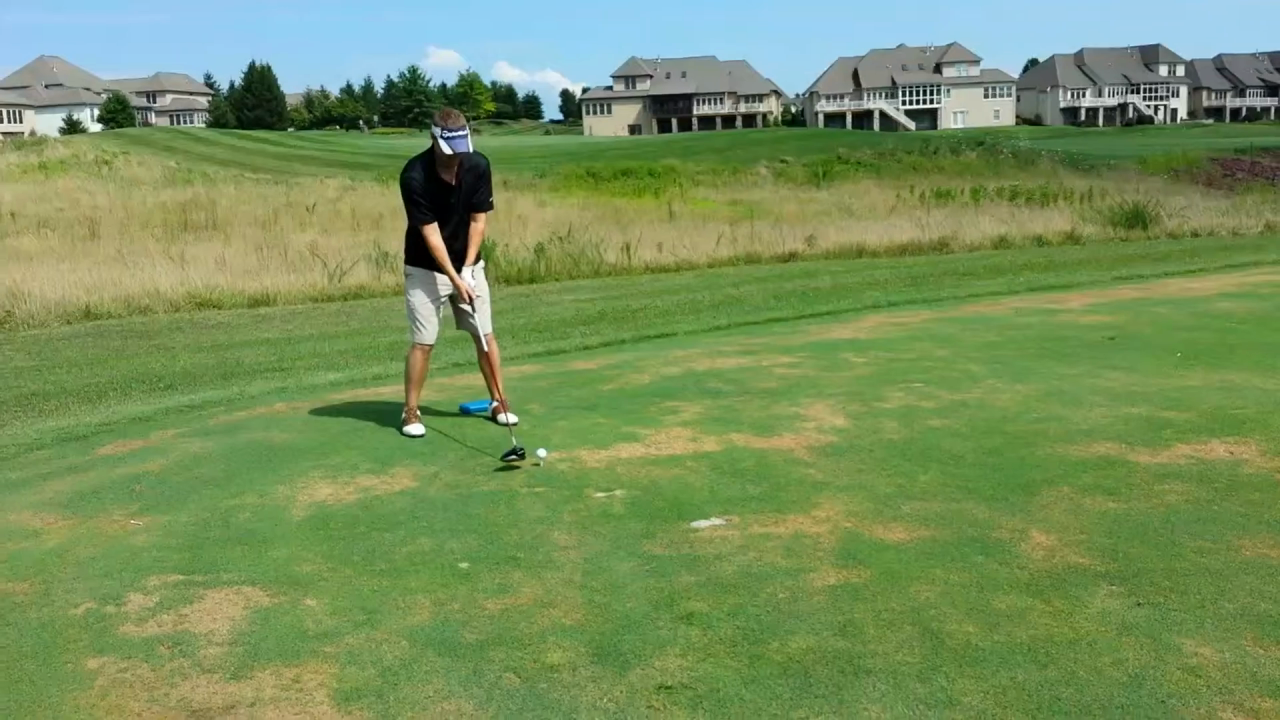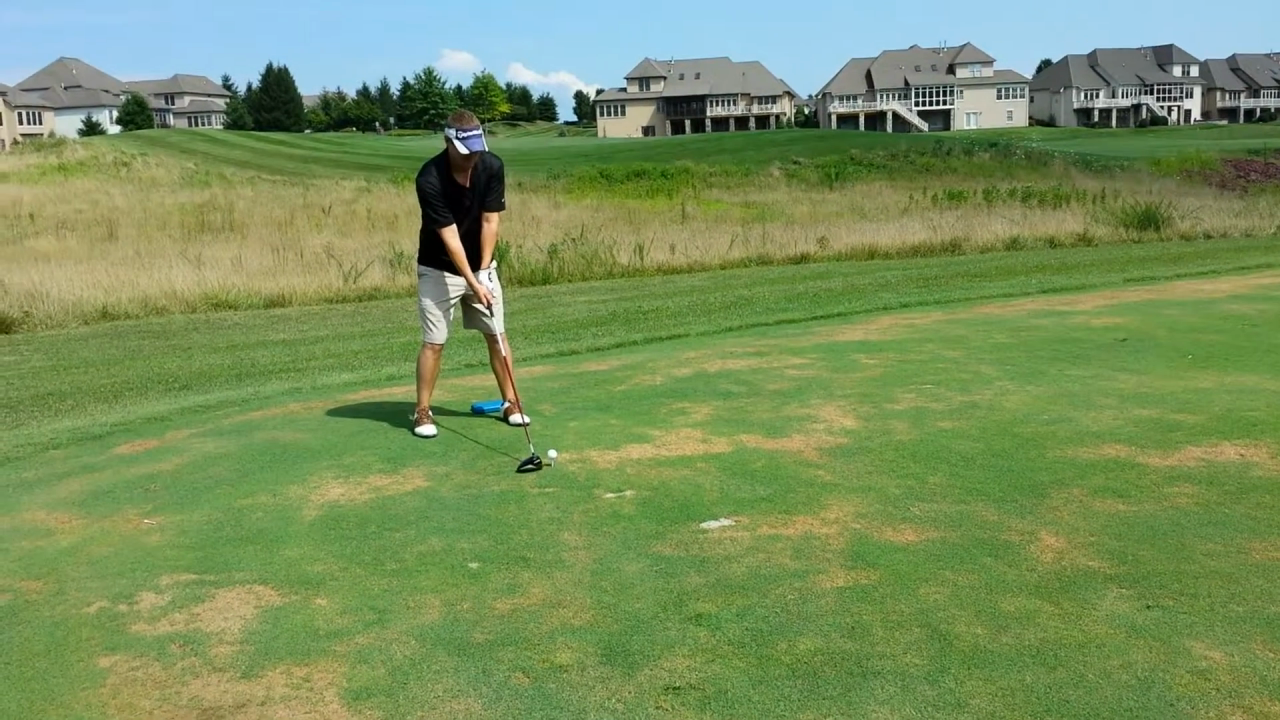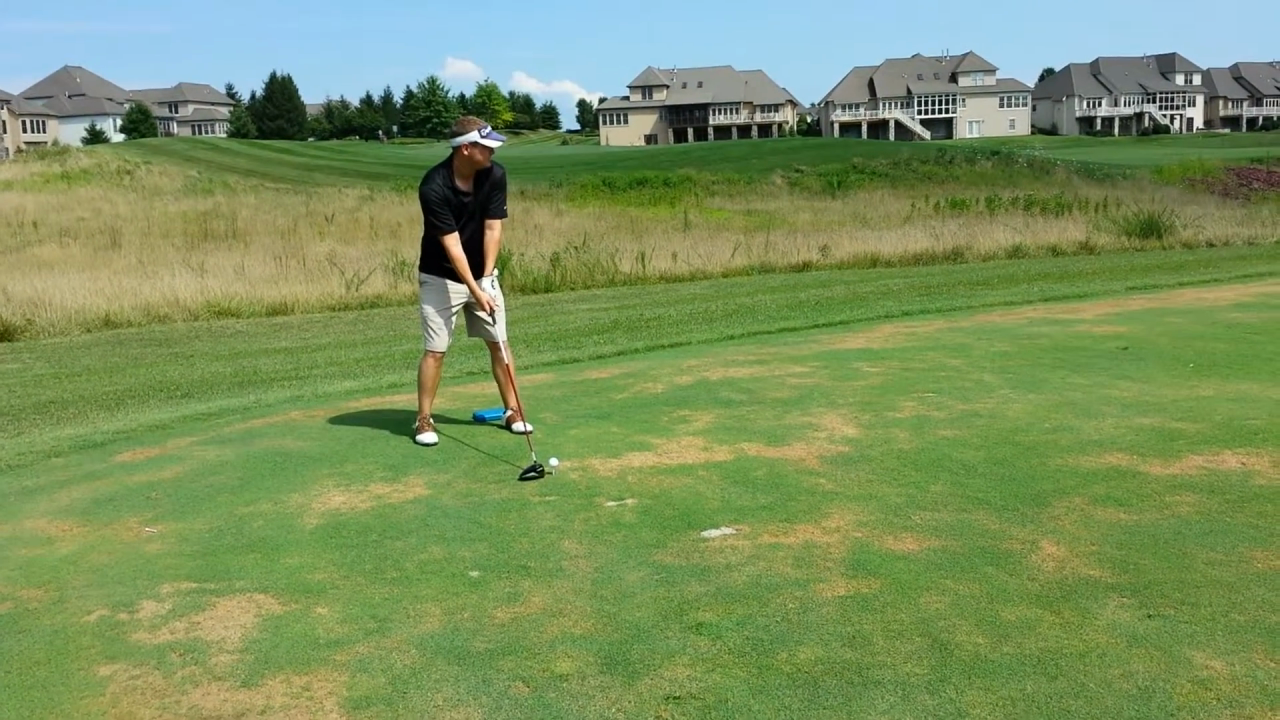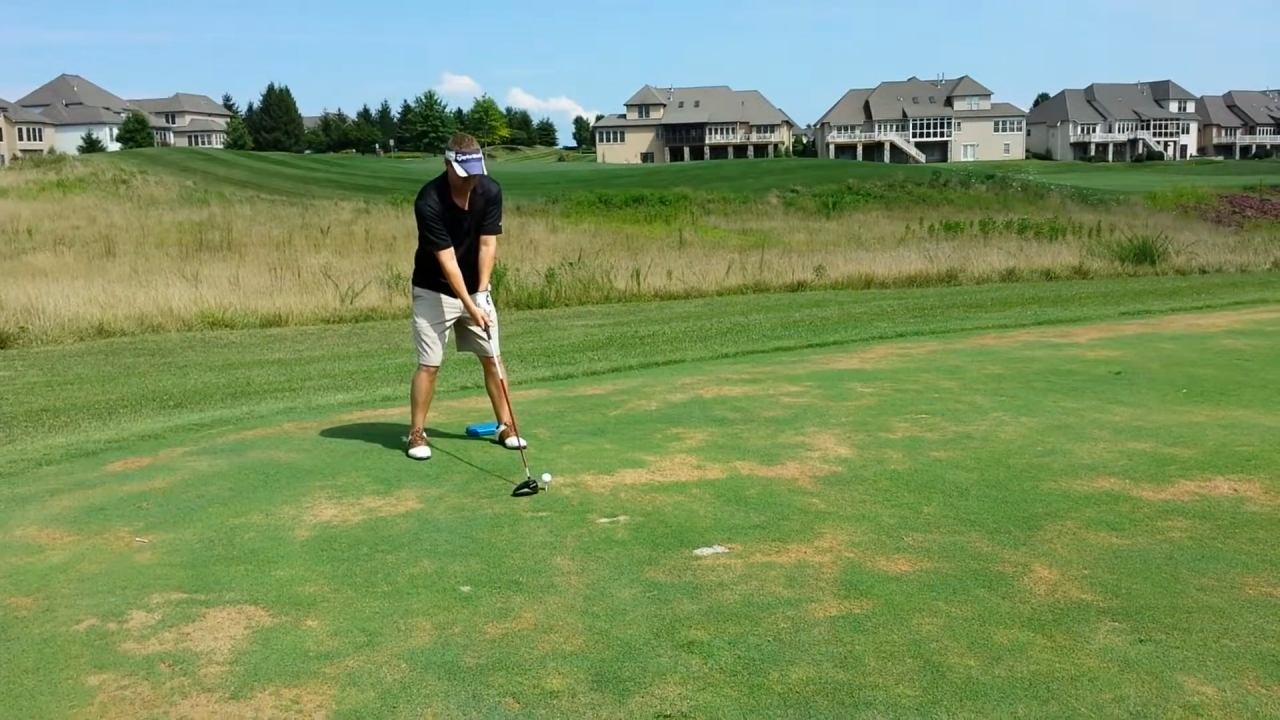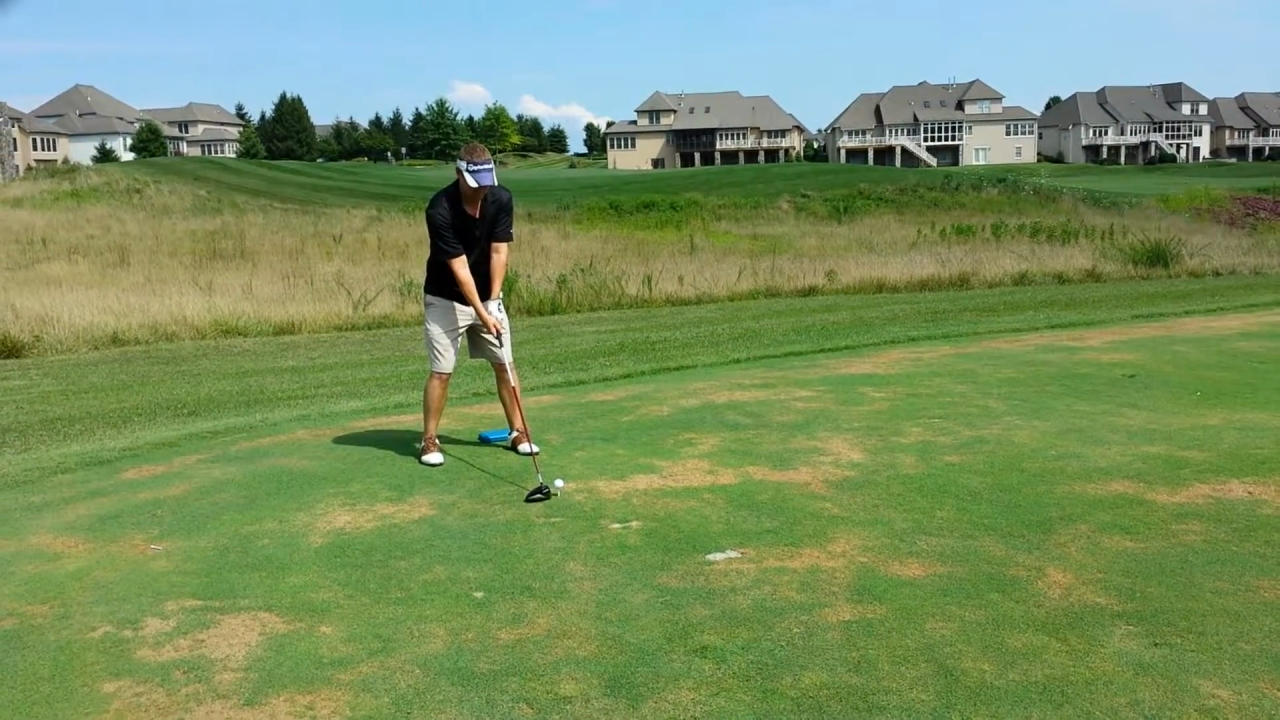
dt=1s
person 1, frame 1
left shoulder: (479, 166)
right shoulder: (414, 175)
left elbow: (479, 220)
right elbow: (431, 234)
left wrist: (468, 268)
right wrist: (454, 278)
left hip: (469, 264)
right hip: (426, 269)
left knee: (486, 334)
right knee: (423, 342)
left ankle: (499, 402)
right ankle: (411, 410)
person 1, frame 2
left shoulder: (493, 166)
right shoulder: (429, 179)
left elbow: (490, 221)
right elbow: (450, 236)
left wrist: (485, 269)
right wrist: (472, 283)
left hip: (481, 265)
right hip: (439, 269)
left knee: (497, 334)
right knee: (434, 342)
left ankle: (510, 403)
right ankle: (422, 411)
person 1, frame 3
left shoulder: (495, 175)
right shoulder: (434, 186)
left elbow: (493, 228)
right elbow: (452, 244)
left wrist: (487, 277)
right wrist: (474, 290)
left hip: (482, 274)
right hip: (440, 277)
left knee: (499, 342)
right knee: (435, 350)
left ankle: (512, 411)
right ankle: (424, 419)
person 1, frame 4
left shoulder: (491, 191)
right shoulder: (429, 201)
left elbow: (488, 244)
right elbow: (447, 259)
left wrist: (482, 292)
right wrist: (469, 306)
left hip: (476, 289)
right hip: (434, 291)
left knee: (492, 357)
right knee: (429, 363)
left ankle: (505, 425)
right ankle: (417, 432)
person 1, frame 5
left shoulder: (502, 199)
right shoulder: (440, 210)
left elbow: (499, 251)
right elbow: (459, 267)
left wrist: (493, 301)
right wrist: (481, 313)
left hip: (487, 296)
right hip: (446, 299)
left knee: (504, 364)
right knee: (441, 371)
left ankle: (517, 432)
right ankle: (429, 439)
